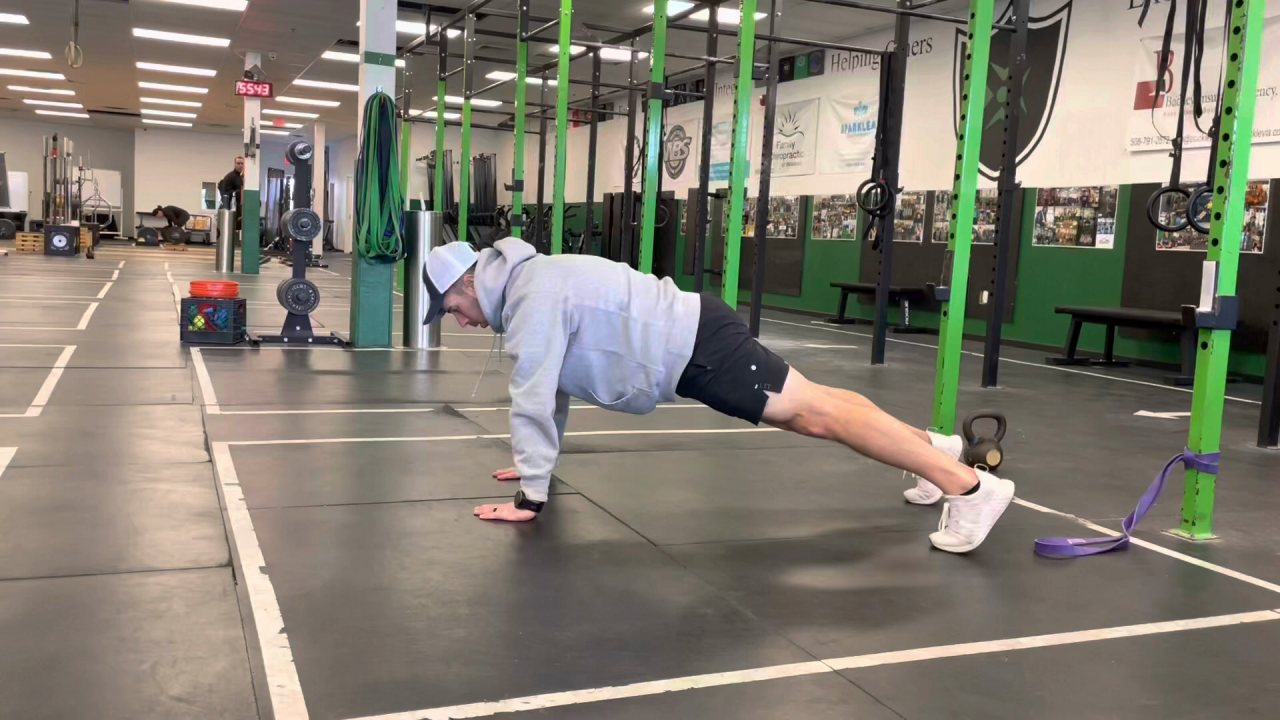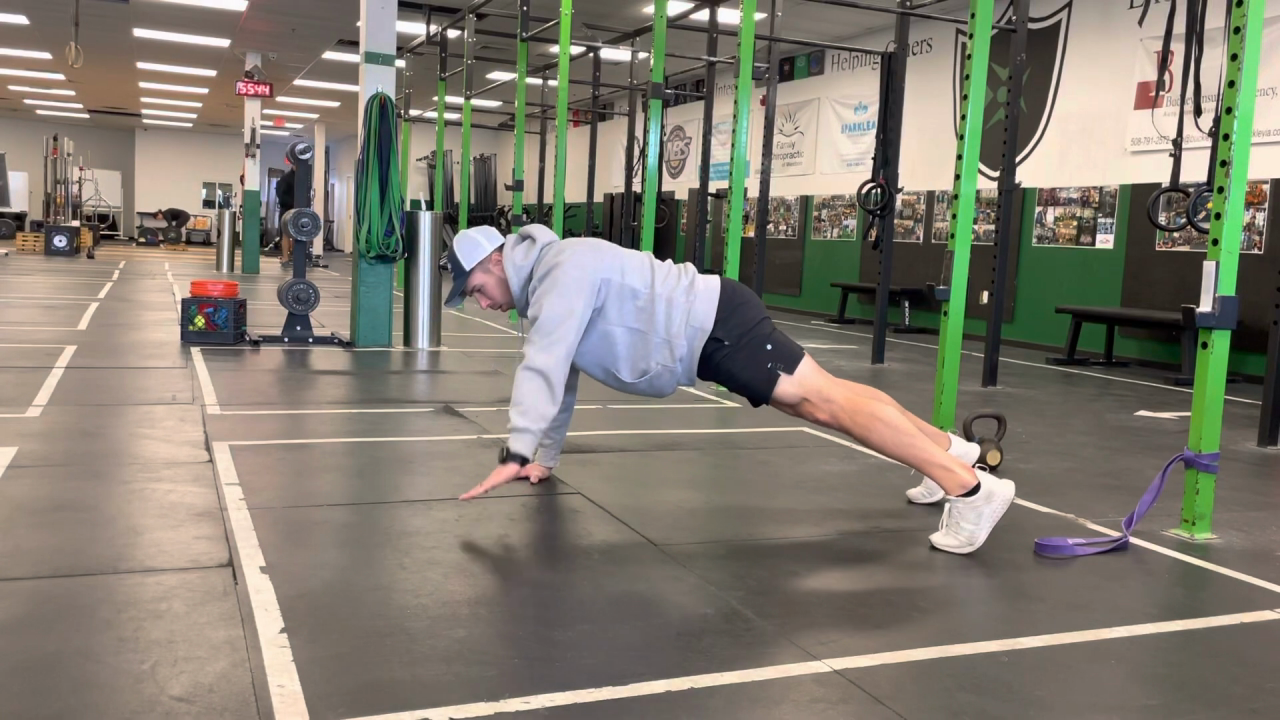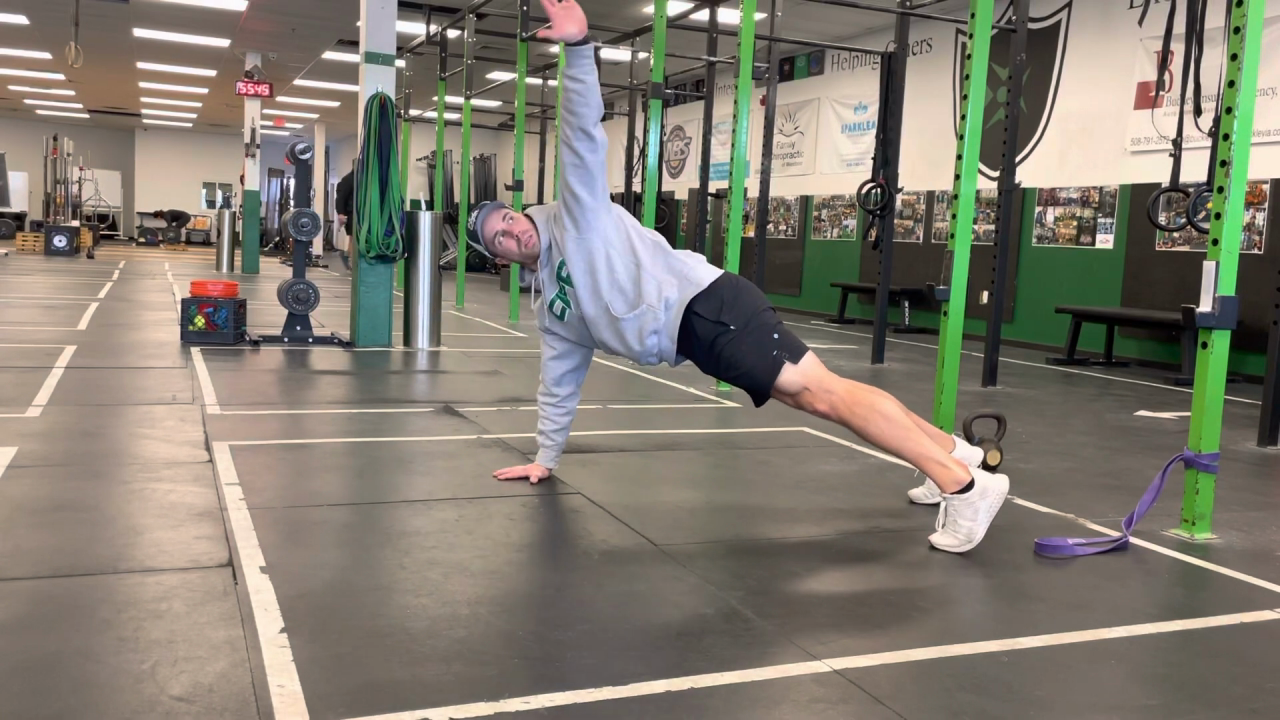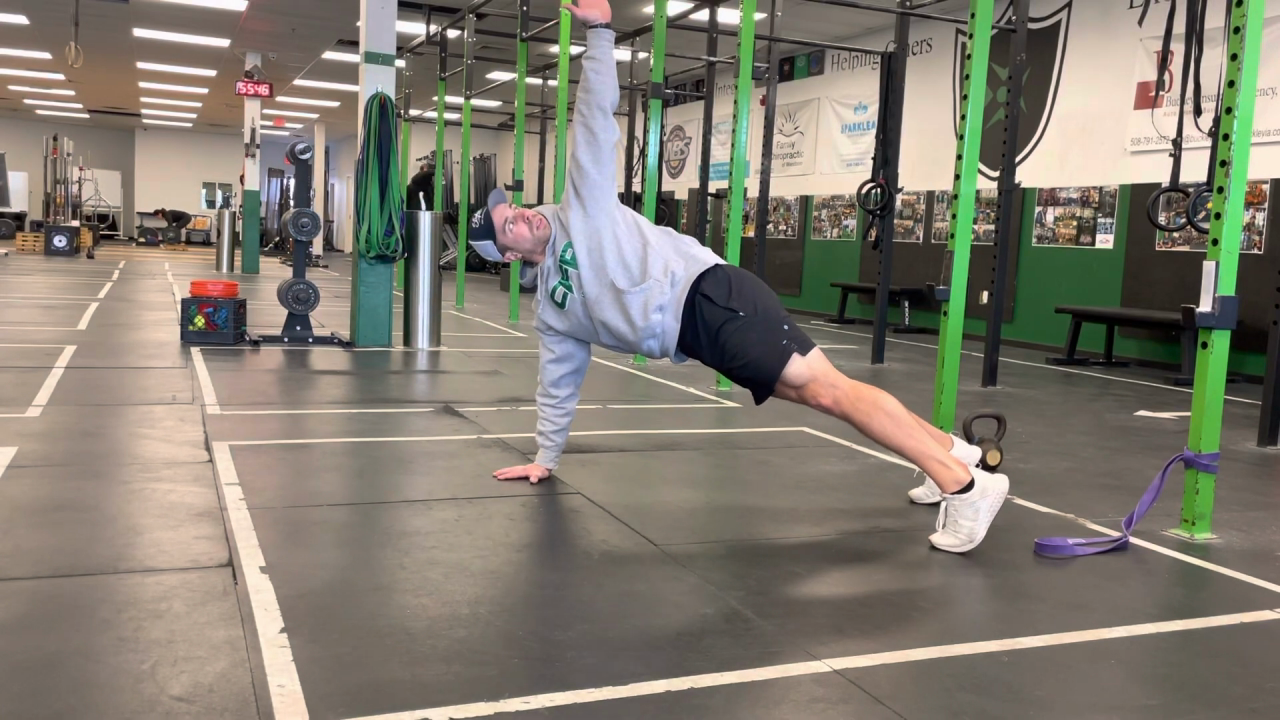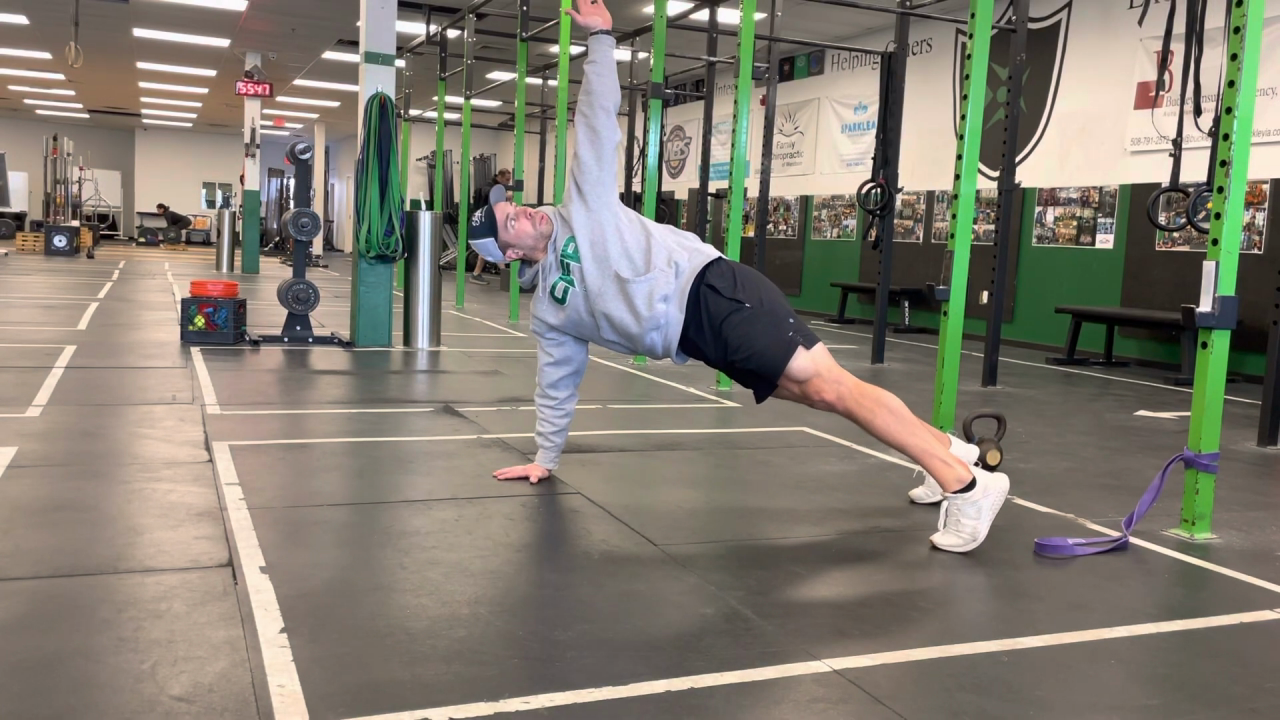
dt=1s
person 1, frame 1
left shoulder: (532, 295)
right shoulder: (528, 285)
left elbow: (533, 399)
right elbow: (553, 387)
left wrist: (530, 495)
right wrist: (538, 461)
left hip: (695, 346)
right hip: (690, 341)
left knee: (812, 411)
right knee: (807, 403)
left ankle: (970, 486)
right ankle: (932, 445)
person 1, frame 2
left shoulder: (564, 266)
right shoulder: (541, 297)
left elbow: (545, 365)
right elbow: (557, 377)
left wrist: (514, 450)
right wrist: (544, 457)
left hip: (716, 322)
right hip: (705, 336)
left knee: (822, 399)
right knee: (819, 396)
left ankle: (969, 485)
right ankle: (948, 446)
person 1, frame 3
left shoulder: (575, 217)
right shoulder: (550, 305)
left elbow: (583, 134)
right elbow: (560, 380)
left wrist: (577, 46)
right wrist: (546, 457)
left hip: (708, 307)
right hip: (695, 338)
left knee: (821, 392)
right knee: (813, 398)
left ankle: (965, 483)
right ankle: (952, 453)
person 1, frame 4
left shoulder: (581, 207)
right shoulder: (550, 309)
left elbow: (595, 117)
right elbow: (558, 381)
right wrist: (545, 456)
left hip: (710, 295)
right hip: (696, 336)
left knee: (825, 387)
right knee: (811, 395)
left ankle: (965, 484)
right ankle: (947, 454)
person 1, frame 5
left shoulder: (584, 205)
right shoulder: (546, 310)
left elbow: (597, 119)
right elbow: (557, 384)
right wrist: (545, 457)
left hip: (712, 290)
right hip: (697, 335)
left knee: (829, 385)
right knee: (814, 396)
left ankle: (968, 483)
right ankle: (947, 452)
